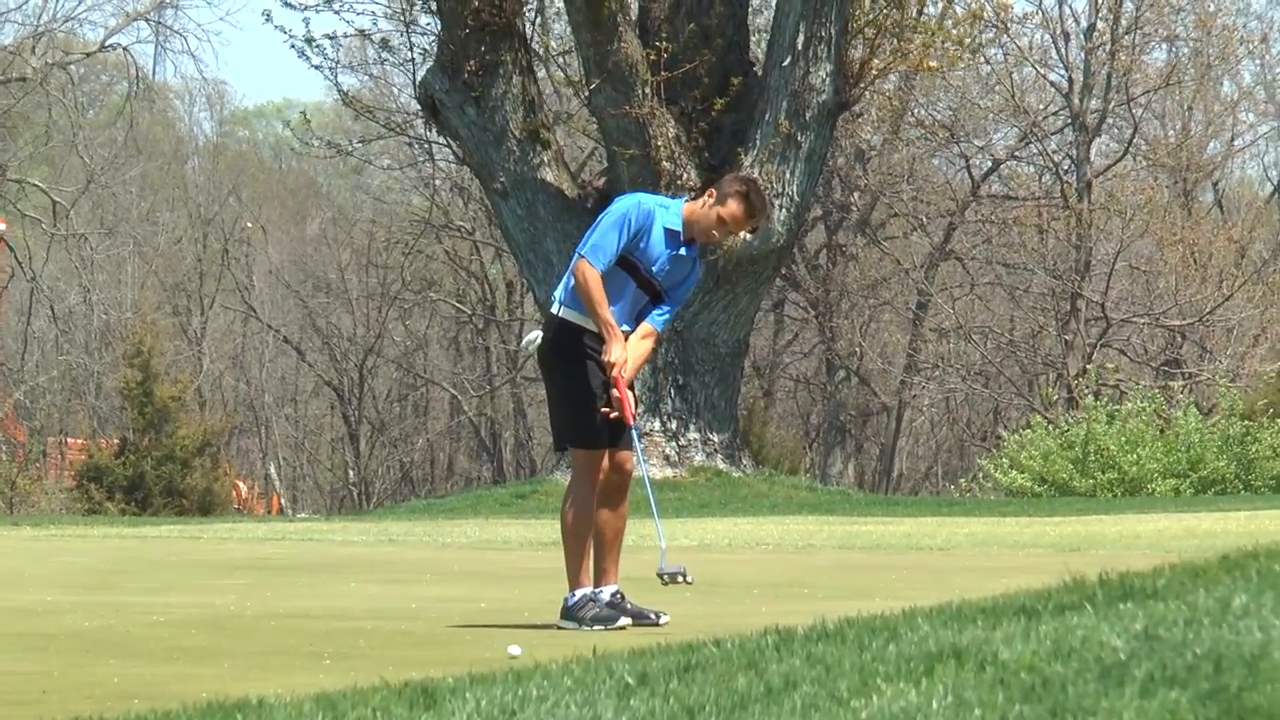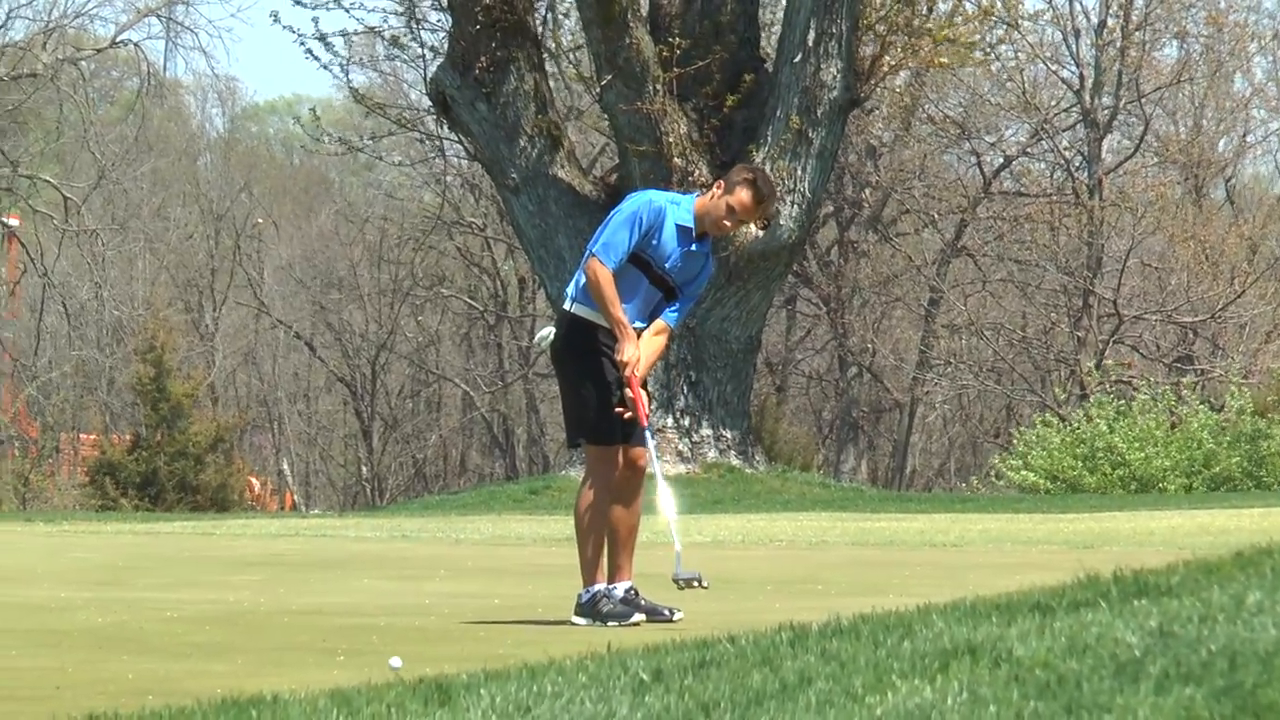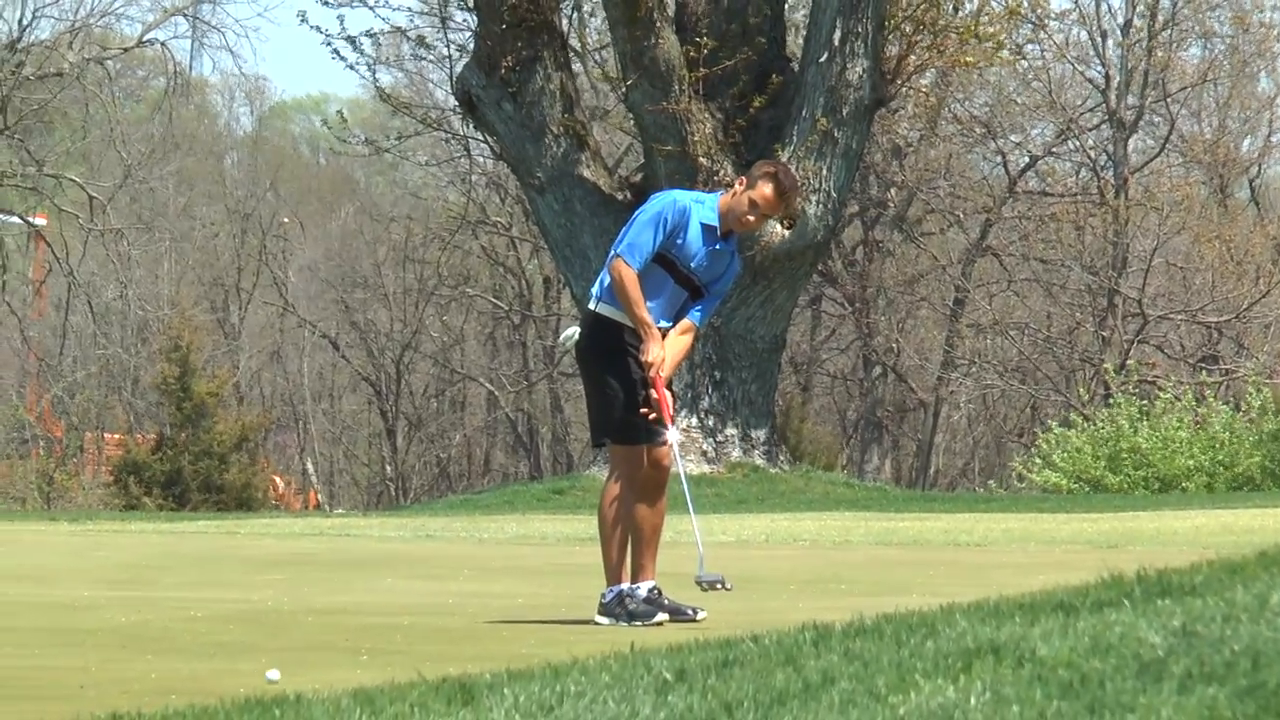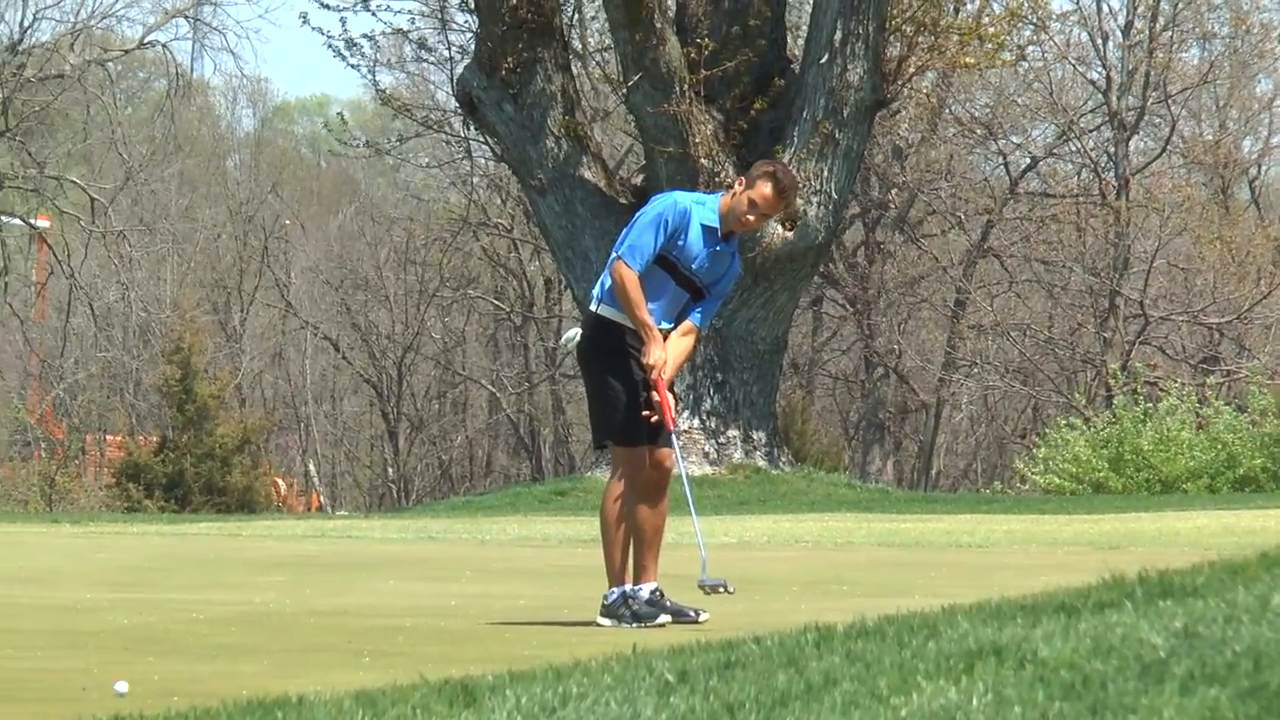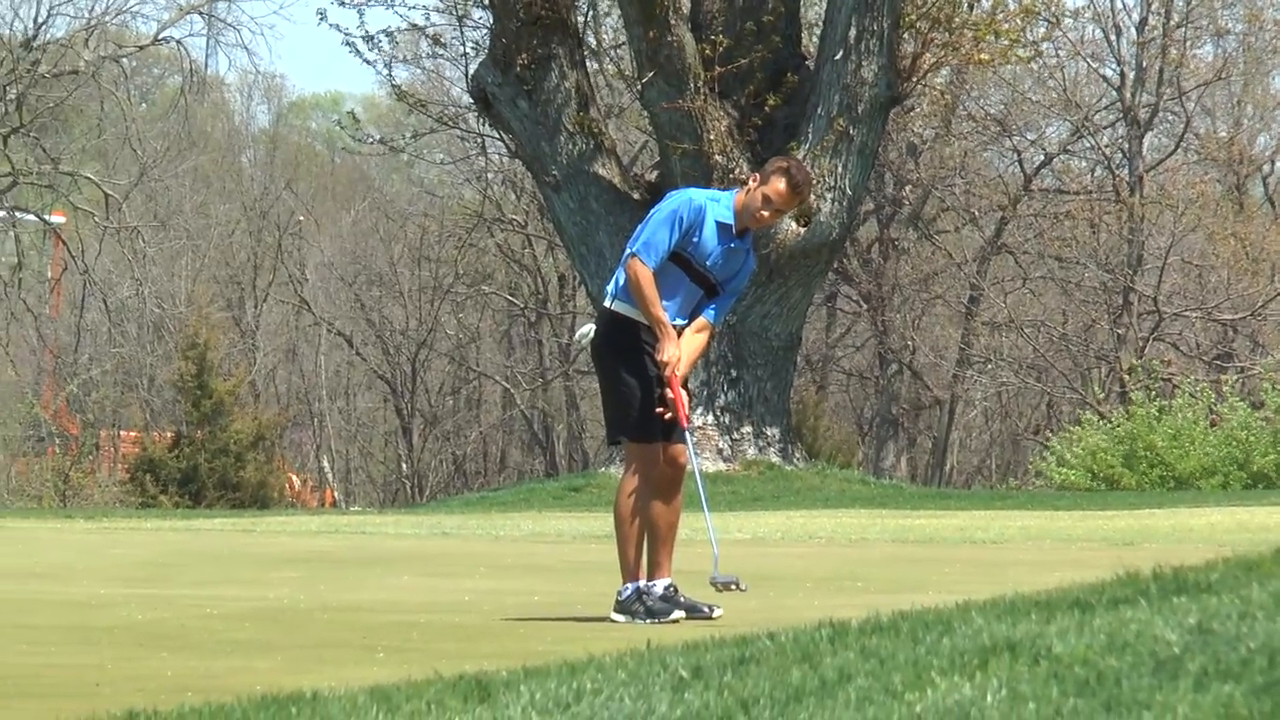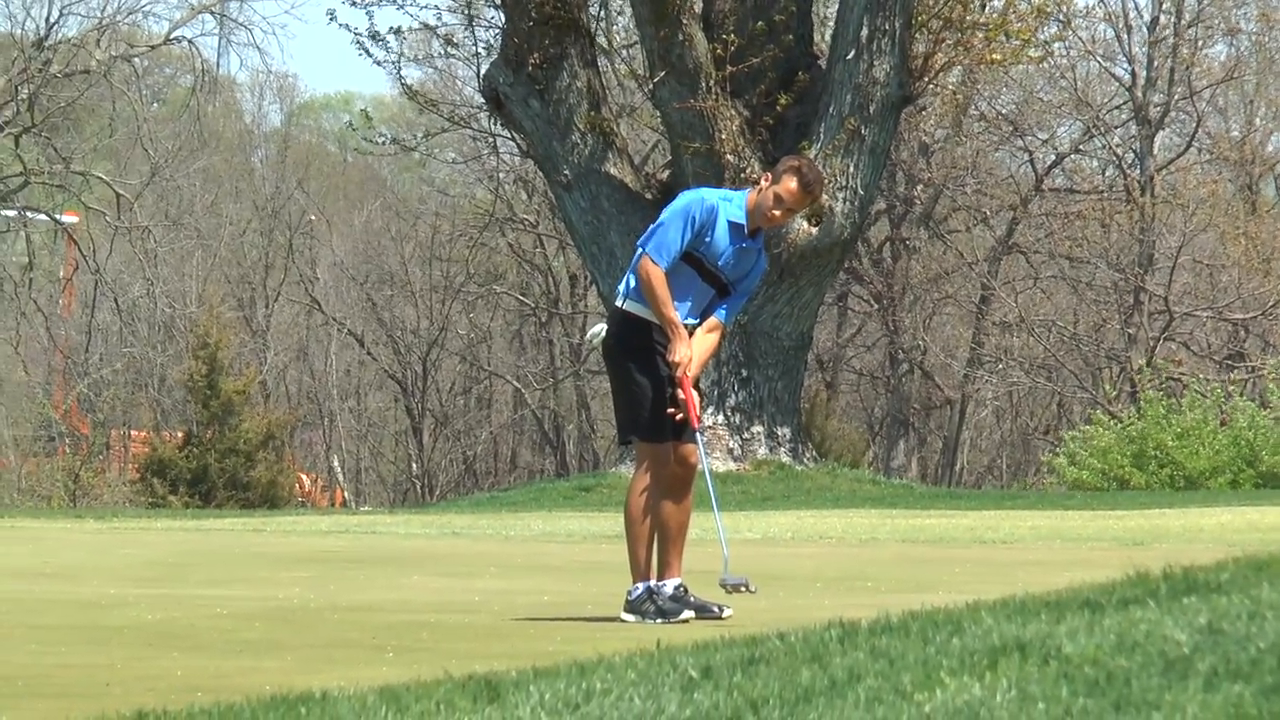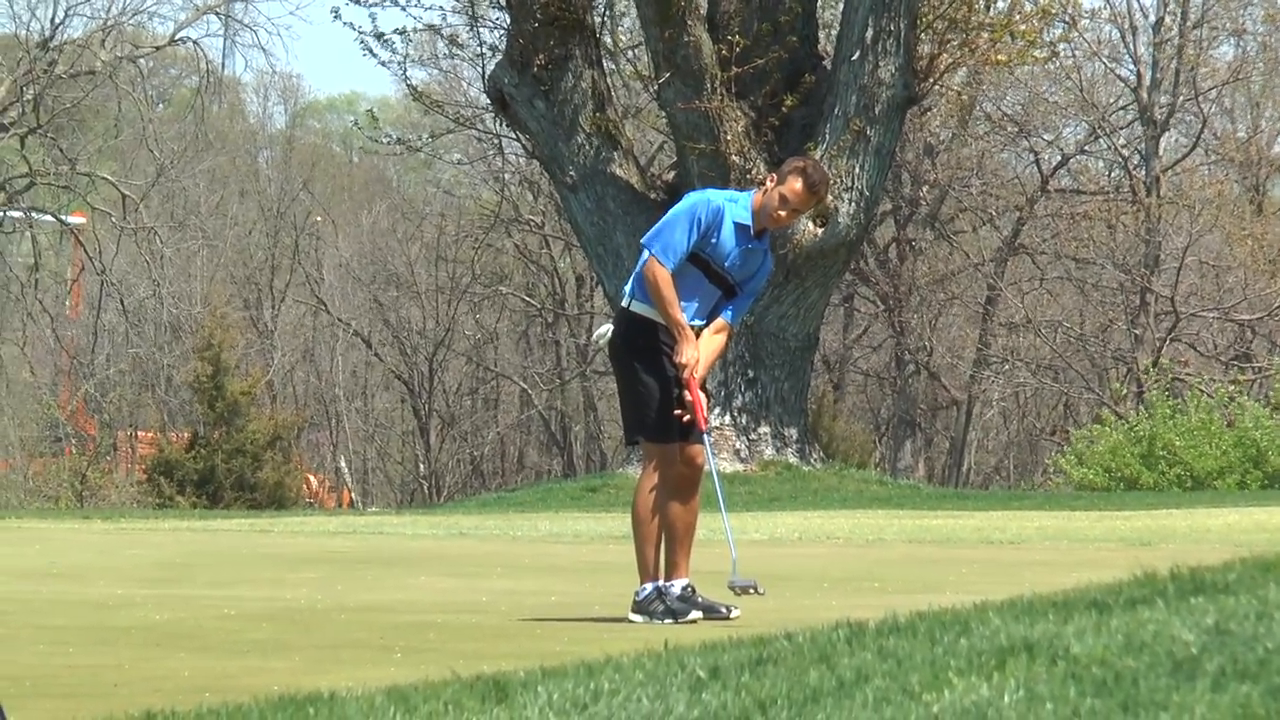
dt=0.4s
person 1, frame 1
left shoulder: (690, 267)
right shoulder: (638, 210)
left elbow: (648, 332)
right elbow: (585, 268)
left wrist: (624, 380)
right wrist: (612, 337)
left hip: (616, 348)
right hip: (573, 335)
left knee: (620, 468)
right knee: (591, 467)
left ankle: (606, 592)
right ankle: (578, 598)
person 1, frame 2
left shoulder: (703, 263)
right shoulder: (649, 207)
left elbow: (662, 327)
right elbow: (597, 266)
left wrist: (638, 379)
right wrist: (625, 336)
left hip: (629, 345)
right hip: (587, 332)
left knee: (633, 463)
right knee: (605, 462)
left ankle: (621, 588)
right ankle: (591, 595)
person 1, frame 3
left shoulder: (729, 262)
right shoulder: (674, 206)
left elbow: (687, 326)
right elbow: (621, 266)
left wrist: (663, 379)
right wrist: (650, 336)
left hip: (653, 346)
right hip: (612, 331)
left knee: (657, 464)
right knee: (629, 461)
left ankle: (644, 588)
right ankle: (614, 594)
person 1, frame 4
left shoulder: (730, 263)
right shoulder: (675, 208)
left elbow: (689, 328)
right elbow: (622, 269)
left wrist: (664, 379)
right wrist: (652, 339)
left hip: (655, 346)
right hip: (613, 334)
left knee: (659, 466)
right knee: (630, 464)
left ankle: (646, 590)
right ankle: (616, 596)
person 1, frame 5
left shoulder: (744, 260)
right shoulder: (690, 205)
left elbow: (703, 324)
right elbow: (637, 265)
left wrist: (679, 377)
right wrist: (665, 335)
left hip: (668, 343)
right hip: (627, 331)
left knee: (673, 461)
right knee: (644, 460)
left ankle: (660, 585)
right ankle: (630, 592)
person 1, frame 6
left shoulder: (756, 260)
right shoulder: (702, 205)
left elbow: (714, 324)
right elbow: (649, 265)
left wrist: (690, 378)
right wrist: (677, 335)
left hip: (680, 342)
right hip: (639, 330)
left knee: (684, 462)
right knee: (655, 460)
left ankle: (670, 586)
right ankle: (640, 592)
person 1, frame 7
left shoulder: (762, 261)
right shoulder: (707, 206)
left elbow: (721, 325)
right elbow: (654, 266)
left wrist: (697, 379)
right wrist: (683, 337)
left hip: (685, 344)
right hip: (644, 332)
left knee: (691, 462)
right knee: (662, 460)
left ankle: (678, 586)
right ankle: (648, 592)
